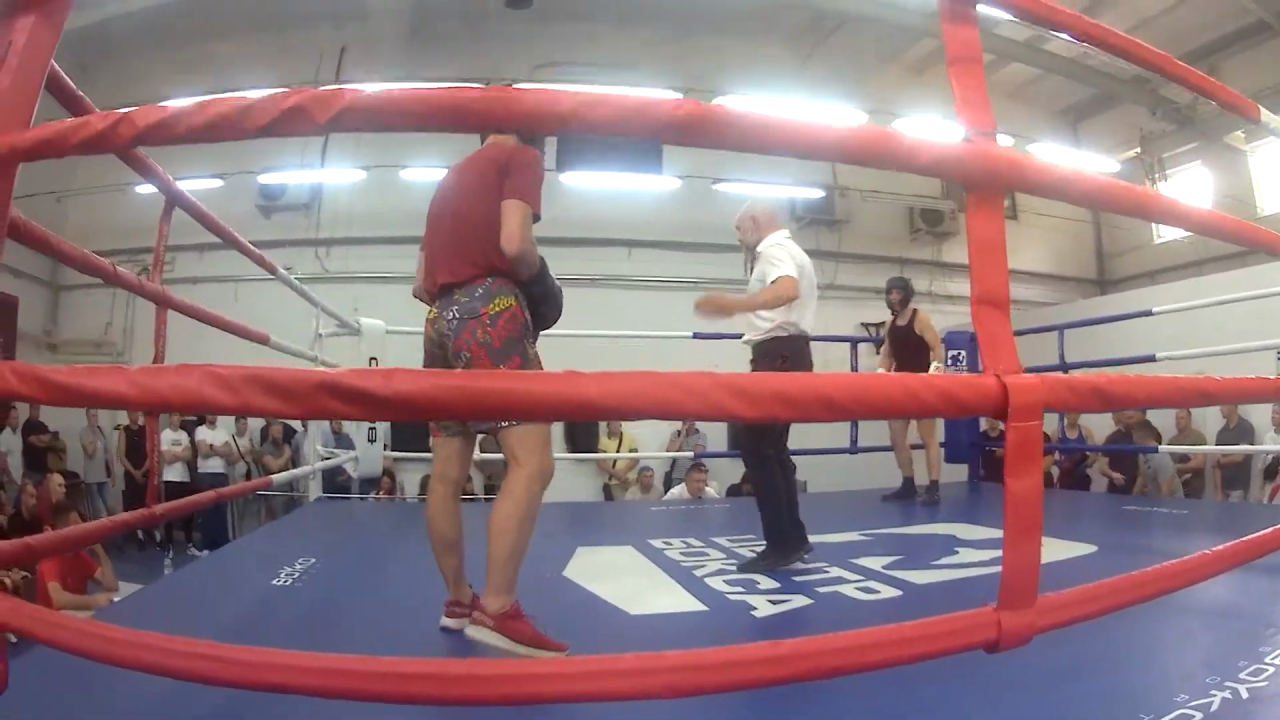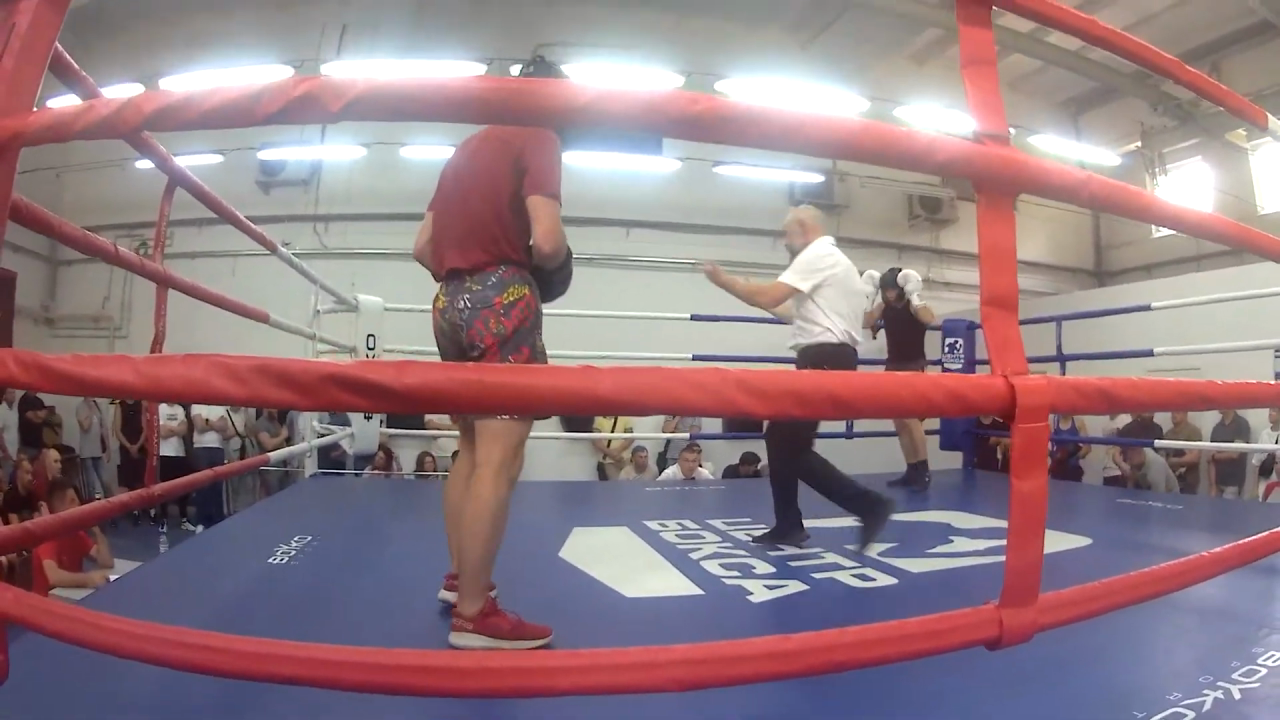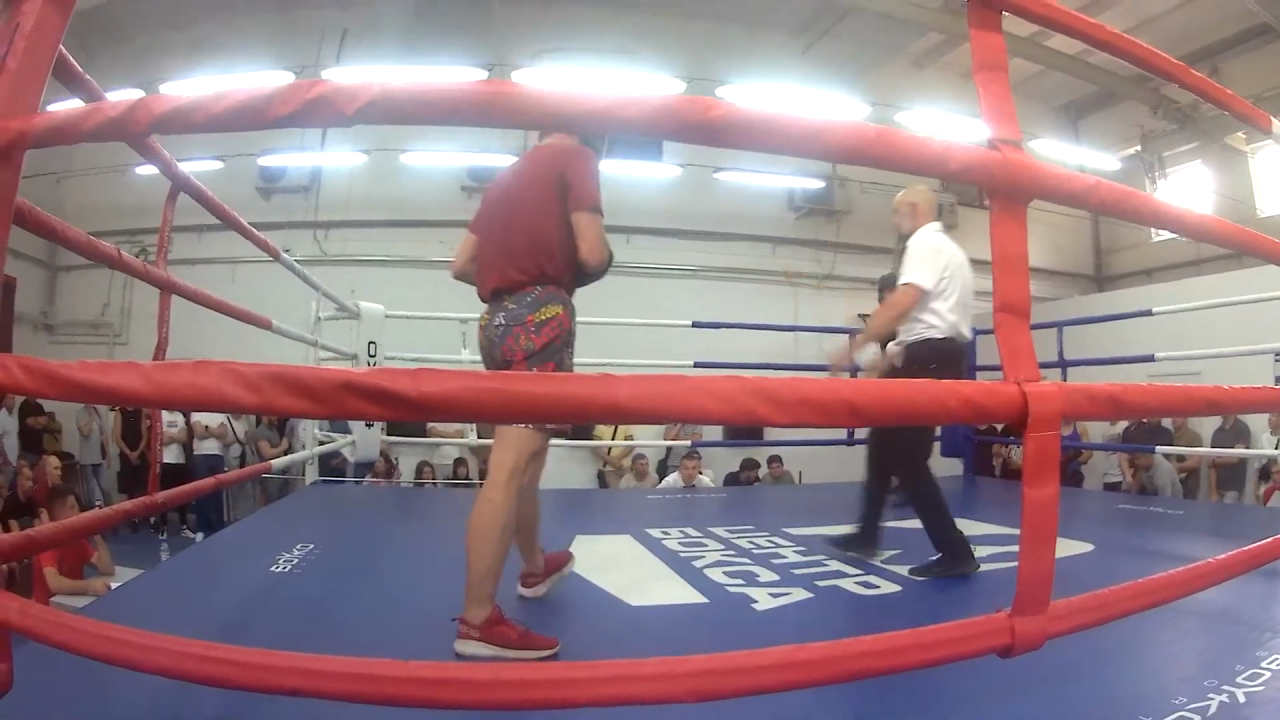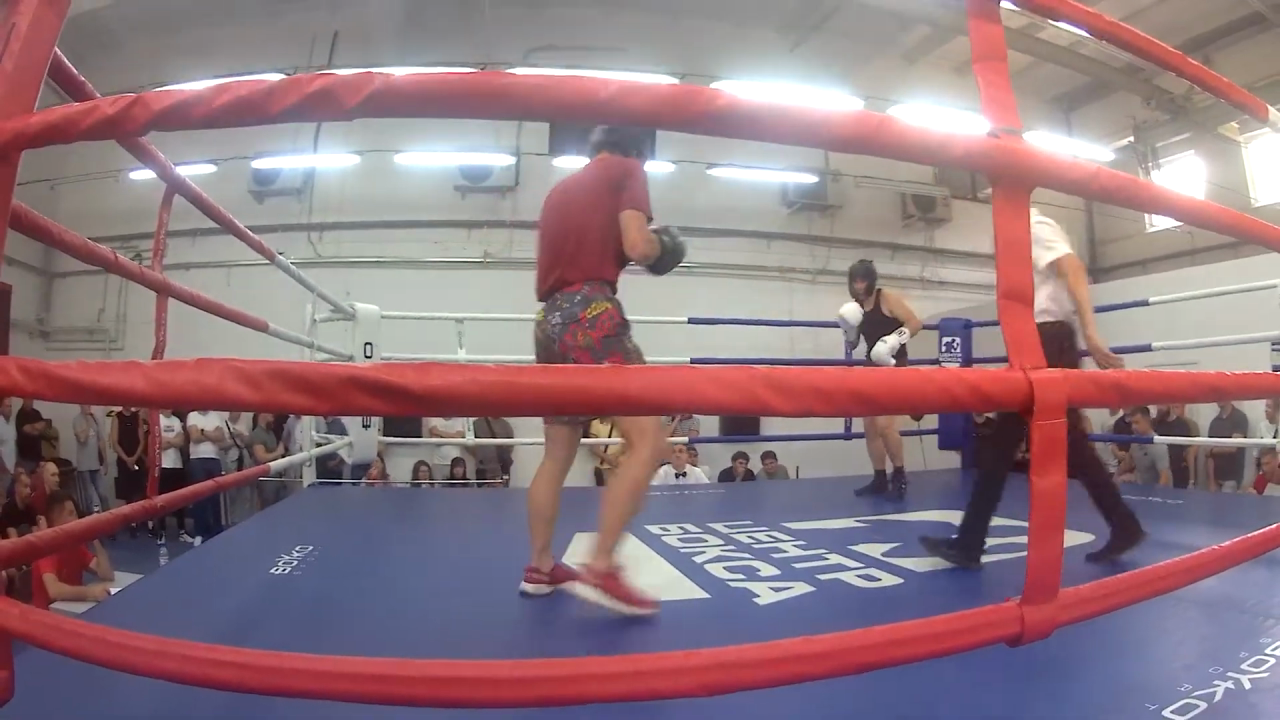
dt=0.4s
person 1, frame 1
left shoulder: (451, 179)
right shoulder: (520, 155)
left elbow: (423, 284)
right elbow: (514, 244)
right wrist: (538, 282)
left hip: (441, 319)
right hip: (494, 310)
left knee: (448, 475)
right knee: (531, 462)
left ankle: (459, 601)
right ankle: (496, 610)
person 1, frame 2
left shoulder: (466, 149)
right shoulder: (538, 138)
left elbow: (422, 246)
right elbow: (547, 243)
right wrist: (553, 268)
left hip: (451, 302)
right hip: (503, 300)
left knee: (472, 450)
right knee: (499, 463)
left ankle: (459, 576)
right ankle: (473, 613)
person 1, frame 3
left shoulder: (508, 174)
right shoulder: (576, 159)
left elbow: (461, 265)
right elbow: (593, 256)
right wrist: (600, 253)
left hip: (495, 320)
right hip: (540, 318)
left knee: (523, 457)
right knee: (509, 472)
left ankle: (536, 565)
right ankle: (478, 621)
person 1, frame 4
left shoulder: (561, 188)
right shoulder: (625, 168)
right elbow: (637, 250)
right wrist: (659, 246)
left hip: (550, 319)
right hip: (590, 315)
left knee: (558, 453)
right knee: (647, 441)
left ankle: (539, 567)
right ankle: (600, 564)
person 2, frame 1
left shoulder: (775, 248)
right shoulder: (788, 250)
left elbow: (786, 291)
left wrist: (735, 304)
left hip: (778, 355)
right hip: (787, 355)
left knee: (758, 451)
right knee: (771, 450)
left ankle: (781, 543)
right ankle: (791, 538)
person 2, frame 2
left shoulder: (815, 259)
right shoulder: (837, 262)
left elbow: (768, 298)
left wrist: (724, 281)
right wrist: (749, 288)
left hip: (823, 362)
right hip: (831, 360)
left knee: (793, 450)
right knee: (780, 440)
left ankle: (868, 505)
right ankle: (789, 526)
person 2, frame 3
left shoulder: (924, 246)
right shoulder: (945, 248)
left elbow: (899, 305)
left wrist: (855, 345)
right wrist: (896, 352)
left hip: (931, 359)
right hip: (942, 357)
left knee: (907, 459)
right knee: (883, 443)
left ankle: (956, 555)
right ankle: (867, 533)
person 2, frame 4
left shoulder: (1037, 229)
right shoulder: (1026, 235)
left elbow: (1074, 273)
left wrist: (1091, 333)
left hip: (1046, 344)
right hip: (1046, 346)
left knee: (1002, 440)
right knee: (1071, 445)
left ankle: (968, 545)
right ankle: (1126, 527)
person 3, frame 1
left shoulder: (921, 319)
right shoulder: (890, 324)
left elbow: (937, 348)
left wrist: (935, 369)
right wrist: (880, 375)
left knee: (928, 438)
right knee: (897, 440)
left ankle: (933, 488)
right ankle: (908, 486)
person 3, frame 2
left shoulder: (912, 305)
right shoulder: (884, 306)
left elbow: (929, 319)
right elbow: (864, 323)
left wrist: (915, 294)
left hip: (913, 366)
right hip: (893, 367)
left knee: (910, 419)
right knee: (900, 424)
left ankle: (923, 470)
right ankle: (911, 471)
person 3, frame 3
left shoulder: (911, 315)
right shoulder: (877, 315)
left elbow: (926, 343)
right elbow: (872, 339)
right wrist: (871, 350)
left hip: (909, 377)
right hip: (886, 377)
left knee: (904, 433)
right knee: (889, 433)
left ankle: (909, 485)
right ankle: (909, 476)
person 3, frame 4
left shoulder: (888, 299)
right shoulder: (855, 307)
left elbow: (915, 324)
right elbow: (853, 344)
left wrist: (895, 340)
right wrist: (849, 329)
left hip: (894, 365)
right hip: (873, 367)
left knee: (885, 424)
right knee: (870, 427)
left ankle: (899, 476)
right ankle: (880, 479)
